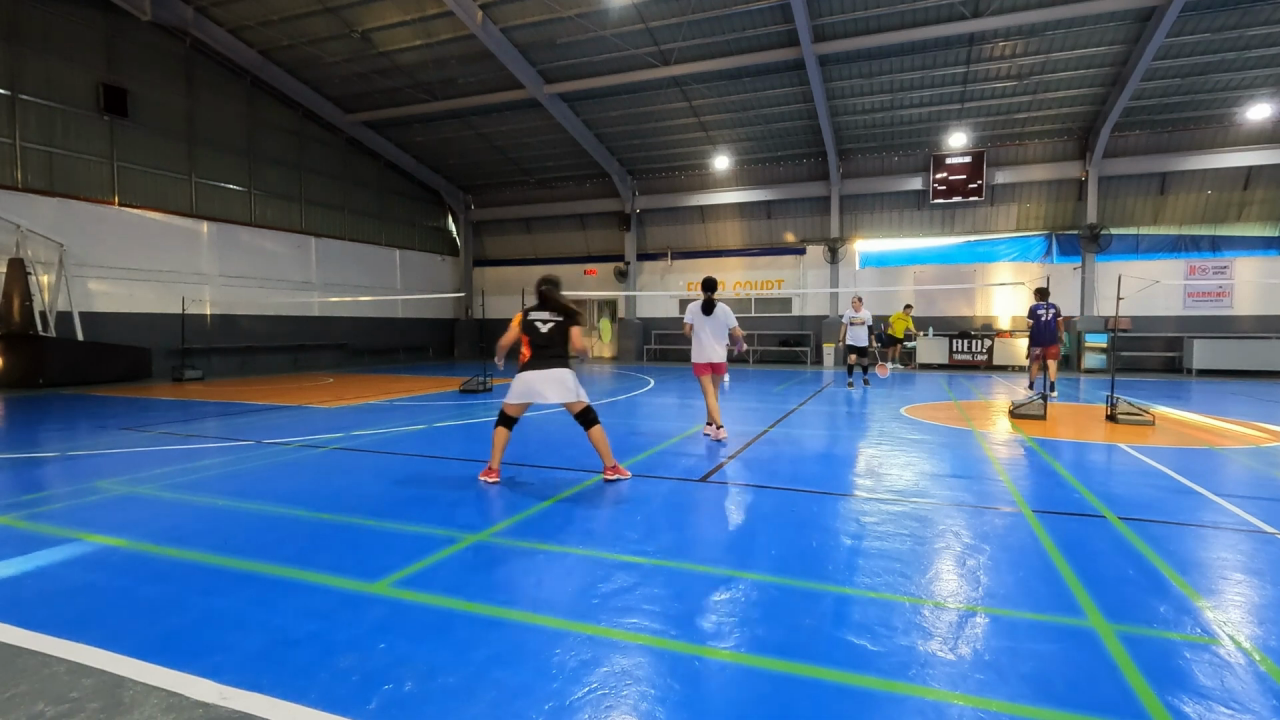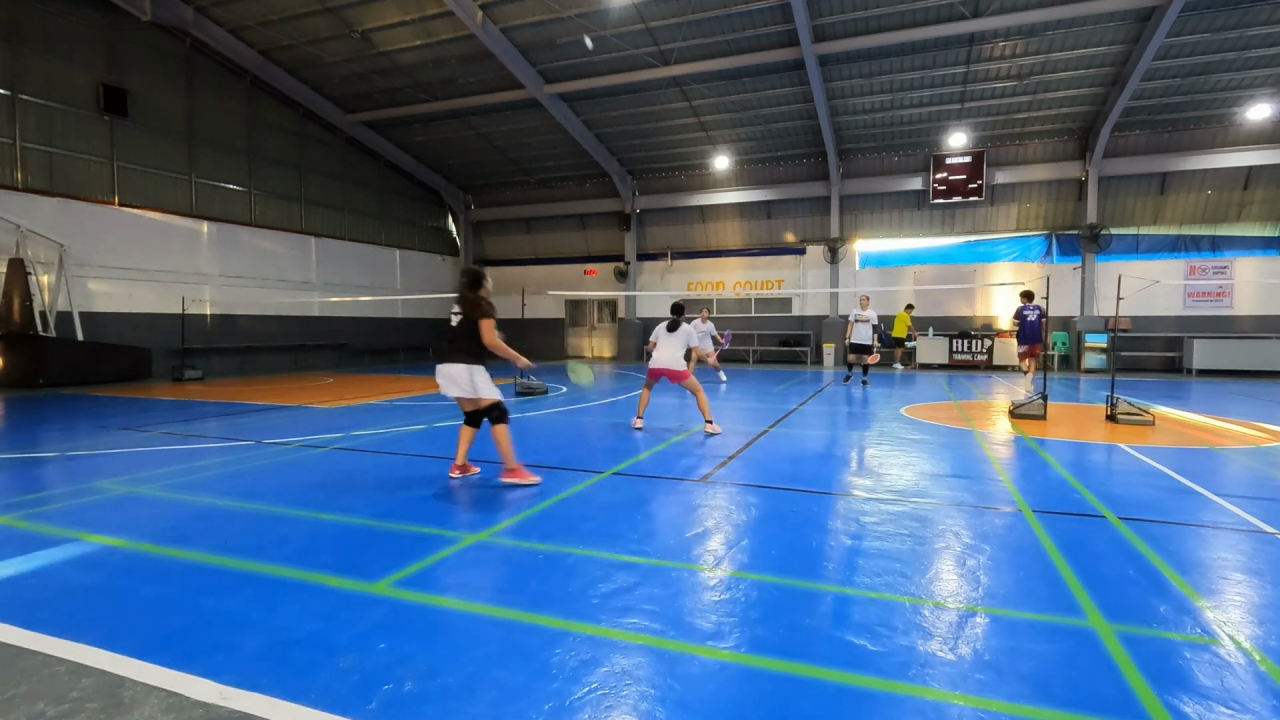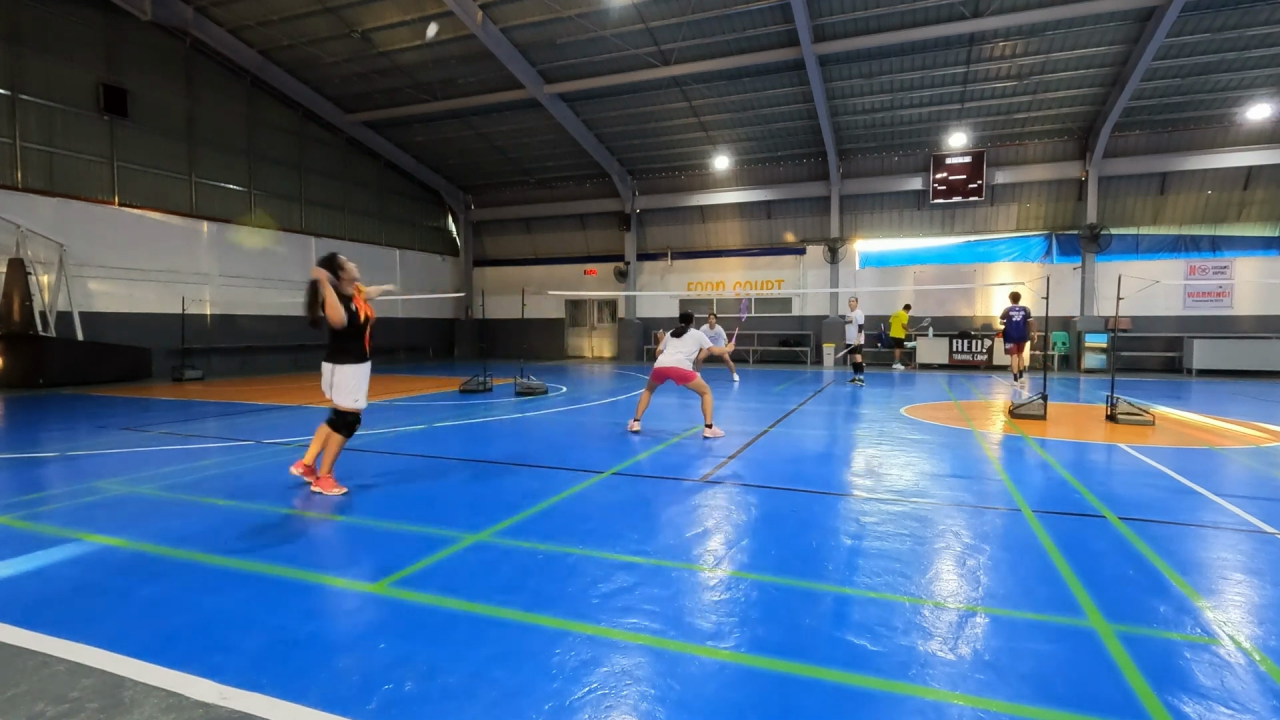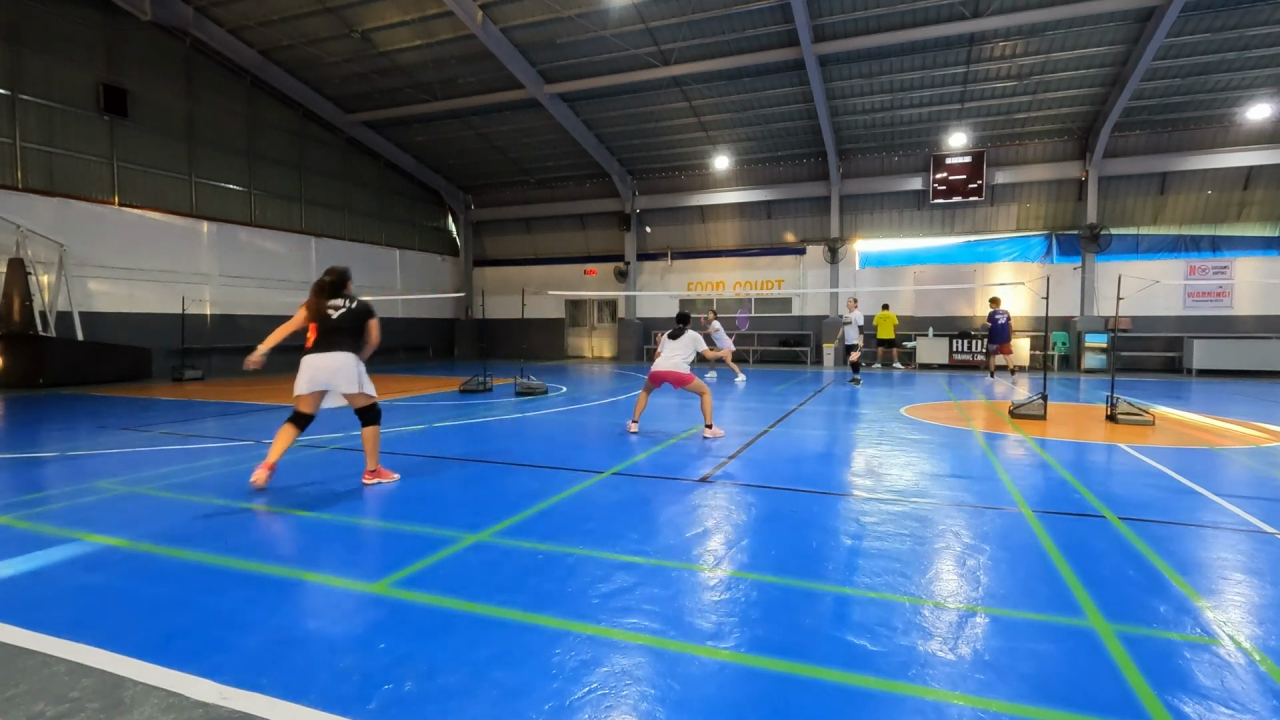
dt=0.7s
person 1, frame 1
left shoulder: (525, 314)
right shoulder: (570, 315)
left elbow: (504, 343)
right elbow: (578, 347)
left wrist: (499, 359)
right wrist: (585, 353)
left hip: (528, 374)
right hip: (560, 373)
left knee: (505, 419)
right knee: (589, 418)
left ankle: (493, 469)
right ankle: (611, 467)
person 1, frame 2
left shoulder: (460, 304)
right shoulder: (483, 306)
right elbow: (490, 342)
right wrist: (517, 359)
left hip: (447, 367)
right hip: (467, 368)
left knee: (473, 416)
right knee: (498, 414)
left ankle: (460, 465)
right ankle: (512, 469)
person 1, frame 3
left shoulder: (356, 290)
right shoulder: (332, 298)
left elbow: (371, 292)
right elbow: (339, 321)
left wrist: (385, 288)
right wrist: (325, 283)
left hip: (356, 365)
right hip: (341, 367)
left knee: (341, 420)
right knee: (346, 422)
left ankle: (306, 464)
right ankle: (323, 476)
person 1, frame 4
left shoulder: (315, 305)
right shoulder: (362, 307)
left elbow: (286, 329)
right elbow: (373, 341)
left wrist: (261, 351)
right wrist: (359, 360)
left hip: (312, 362)
right hip: (344, 361)
left knee: (298, 419)
right knee: (370, 413)
left ankle: (267, 466)
right ankle: (373, 470)
